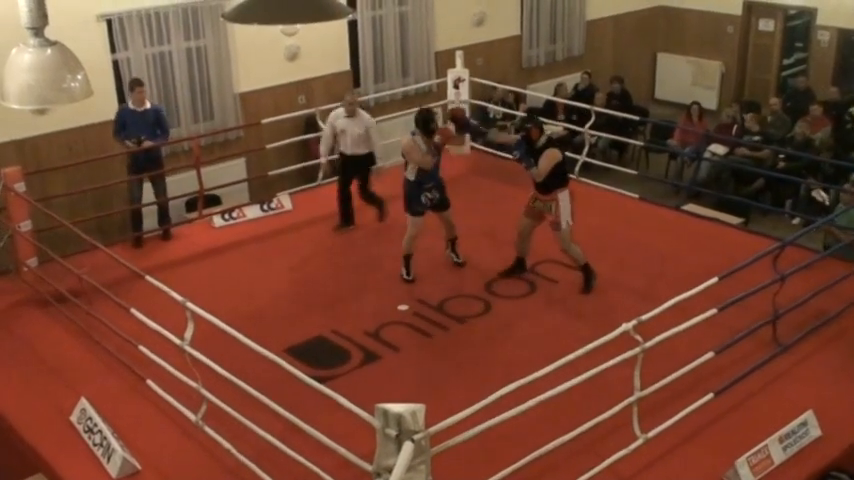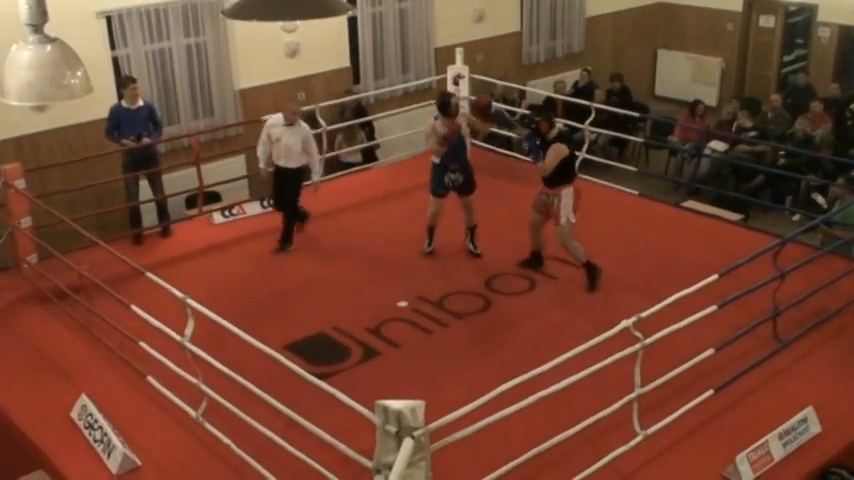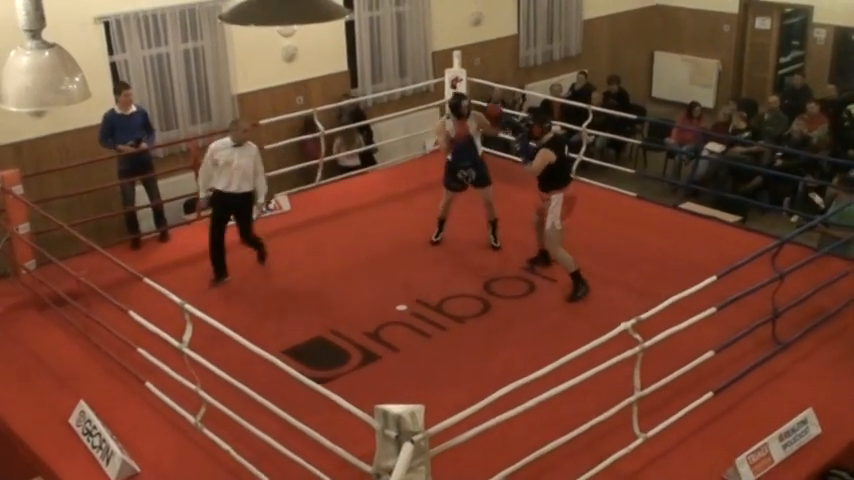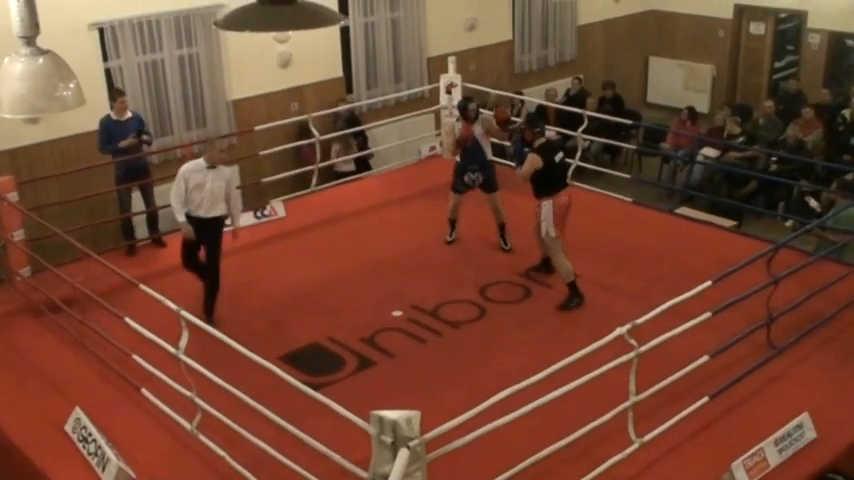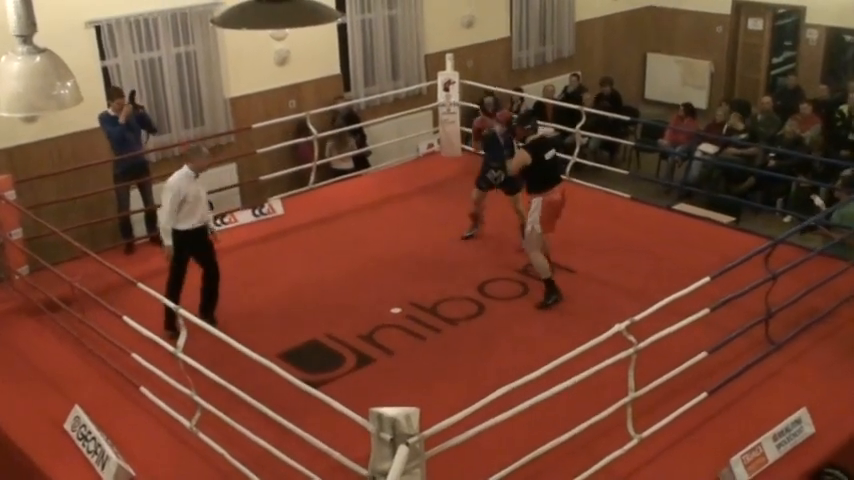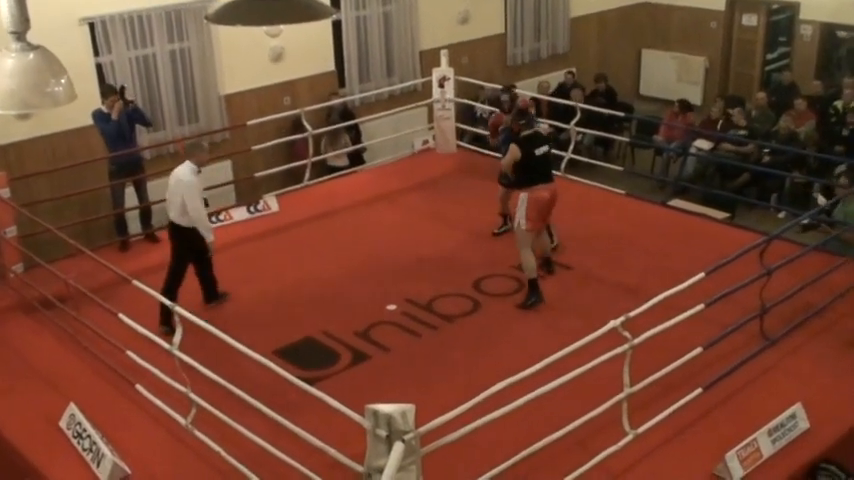
dt=0.4s
person 1, frame 1
left shoulder: (551, 150)
right shoulder: (530, 142)
left elbow: (537, 176)
right elbow: (506, 138)
left wrist: (523, 157)
left hip: (556, 198)
right hip: (539, 195)
left knee: (565, 244)
right knee: (523, 231)
left ankle: (588, 273)
right ankle: (519, 265)
person 1, frame 2
left shoulder: (559, 145)
right shoulder: (548, 136)
left elbow: (545, 170)
left wrist: (533, 149)
left hip: (562, 193)
right hip: (548, 189)
left knee: (565, 240)
right knee: (534, 224)
left ankle: (592, 271)
right ankle: (536, 258)
person 1, frame 3
left shoulder: (547, 151)
right shoulder: (555, 138)
left elbow: (533, 171)
left wrist: (524, 152)
left hip: (556, 197)
right hip: (550, 193)
left knee: (553, 245)
right knee: (538, 223)
left ankle: (580, 283)
right ankle: (543, 257)
person 1, frame 4
left shoulder: (535, 155)
right shoulder: (553, 145)
left elbow: (523, 175)
left wrist: (518, 155)
right wrist: (525, 146)
left hip: (551, 203)
right hip: (560, 196)
left knee: (555, 252)
right knee: (539, 231)
left ankle: (575, 294)
right ankle: (546, 264)
person 1, frame 5
left shoulder: (525, 151)
right shoulder: (547, 141)
left elbow: (511, 170)
left hip: (543, 199)
right hip: (556, 192)
left knee: (532, 248)
right knee: (537, 235)
left ankle: (552, 291)
right ankle: (546, 263)
person 1, frame 6
left shoulder: (517, 145)
right shoulder: (542, 137)
left elbow: (504, 168)
left wrist: (508, 148)
left hip: (531, 195)
right hip: (549, 190)
left knee: (524, 247)
right knee: (540, 229)
left ankle: (534, 292)
right ankle: (547, 263)
person 2, frame 1
left shoulder: (366, 119)
right shoulder: (334, 116)
left elbow: (375, 141)
right elbow: (327, 137)
left wrist: (377, 162)
right wrist: (324, 159)
left hip: (363, 157)
right hip: (345, 156)
left knee: (363, 192)
right knee: (343, 189)
left ankle: (379, 205)
right ankle: (346, 220)
person 2, frame 2
left shoulder: (304, 130)
right shoulder: (271, 123)
left elbow: (313, 154)
right elbow: (264, 144)
left wrist: (315, 177)
right wrist: (262, 164)
left hip: (296, 171)
right hip: (279, 169)
left knee: (290, 206)
right knee: (278, 204)
left ankle: (286, 241)
right ankle: (301, 216)
person 2, frame 3
left shoulder: (252, 149)
right shoulder: (216, 148)
left elbow: (259, 175)
right elbow: (205, 172)
left wrist: (260, 199)
right wrist: (203, 195)
left hip: (244, 197)
right hip: (221, 197)
left knee: (246, 236)
right knee: (216, 237)
left ankle: (260, 248)
right ankle: (220, 273)
person 2, frame 4
left shoulder: (227, 173)
right shoulder: (188, 170)
left elbow: (233, 199)
right elbow: (176, 198)
left wrist: (236, 223)
right wrist: (183, 222)
left hip: (214, 223)
right hip: (192, 221)
left knee: (212, 268)
right knee: (189, 262)
left ankle: (209, 311)
right ankle: (208, 281)
person 2, frame 5
left shoulder: (198, 179)
right shoulder: (176, 183)
right elbow: (166, 215)
left wrist: (210, 226)
right wrist: (168, 243)
left hip: (200, 231)
right hip: (181, 235)
left knee: (212, 272)
right knee: (175, 281)
left ankle: (207, 313)
right ankle: (170, 325)
person 2, frame 6
left shoulder: (180, 171)
right shoulder: (189, 180)
left elbow: (171, 200)
right elbow: (197, 212)
right wrist: (210, 237)
left hip: (180, 225)
right hip: (184, 231)
left knee: (204, 260)
right knee: (175, 276)
left ankle: (211, 295)
right ankle: (166, 321)
person 3, frame 1
left shoulder: (156, 110)
right shoulder: (123, 112)
left elbow: (165, 133)
right elbow: (117, 133)
left wrist: (153, 143)
right wrist: (126, 143)
left hip: (154, 157)
right hip: (134, 159)
left knee: (161, 195)
right knee: (134, 198)
left ankle: (165, 227)
right ankle: (137, 234)
person 3, frame 2
left shoulder: (148, 106)
right shoulder: (116, 110)
left elbow: (158, 128)
right elbow: (109, 133)
left wrist: (151, 139)
right wrist: (123, 141)
left hip: (150, 154)
right hip: (130, 157)
left knee: (159, 191)
right knee: (132, 196)
left ankle: (165, 224)
right ankle: (137, 231)
person 3, frame 3
left shoulder: (141, 112)
right shoulder: (110, 117)
left elbow: (151, 132)
right elbow: (103, 140)
left wrist: (147, 144)
right wrist: (120, 147)
left hip: (145, 160)
right hip: (125, 164)
left knee: (155, 197)
right knee: (128, 202)
left ankle: (163, 229)
right ankle: (135, 236)
person 3, frame 4
left shoulder: (136, 117)
right shoulder: (106, 123)
left elbow: (149, 137)
right elbow: (103, 148)
left wrist: (146, 138)
right wrist: (122, 144)
left hip: (141, 166)
right hip: (122, 170)
left knee: (151, 204)
right knee: (125, 209)
left ankle: (155, 236)
right ankle: (130, 242)
person 3, frame 5
left shoulder: (133, 112)
right shoulder: (104, 118)
left elbow: (153, 130)
right elbow: (115, 137)
left wrist: (142, 112)
right wrist: (122, 118)
left hip: (141, 163)
right hip: (122, 167)
left knee: (149, 202)
right knee: (123, 208)
left ankle: (153, 234)
right ankle: (128, 241)
person 3, frame 6
left shoulder: (126, 109)
right shoulder: (98, 115)
left elbow: (148, 123)
right elbow: (110, 134)
left wrist: (133, 105)
right wrist: (115, 114)
left hip: (135, 160)
right hip: (116, 164)
left knee: (144, 199)
right knee: (118, 205)
left ankle: (148, 231)
right ankle: (123, 238)
person 4, frame 1
left shoulder: (437, 136)
right shoulder: (410, 143)
left elbow: (458, 140)
right elbow: (427, 163)
right wrist: (437, 147)
left hip: (435, 185)
right hip: (416, 188)
left knee: (449, 221)
right knee: (414, 231)
left ankle: (452, 250)
right ankle: (406, 265)
person 4, frame 2
left shoulder: (464, 118)
right shoulder: (432, 126)
left elbow: (484, 129)
right elbow: (435, 151)
left wrist: (490, 115)
right wrist: (446, 138)
left hip: (462, 168)
right hip: (442, 169)
left knee: (468, 206)
right knee: (435, 209)
left ankle: (471, 239)
right ankle: (430, 239)
person 4, frame 3
left shoulder: (476, 117)
right shoulder: (443, 125)
left elbow: (493, 132)
right elbow: (444, 150)
right wrist: (454, 141)
left hip: (476, 164)
right hip: (455, 167)
left knee: (489, 200)
right knee: (447, 201)
left ankle: (493, 233)
right ankle: (439, 230)
person 4, frame 4
left shoulder: (484, 122)
left elbow: (504, 136)
right elbow: (453, 152)
right wrist: (459, 142)
left hip: (484, 167)
right hip: (463, 168)
left knee: (495, 205)
right knee: (454, 203)
left ankle: (503, 235)
right ankle: (452, 229)
person 4, frame 5
left shoulder: (503, 119)
left wrist: (510, 124)
left hip: (508, 165)
right hip: (490, 165)
left knee: (517, 206)
right knee: (476, 198)
right ankle: (475, 225)
person 4, frame 6
right shoulder: (499, 118)
right elbow: (495, 143)
right wrist: (493, 131)
right knee: (503, 197)
left ankle: (550, 235)
right ankle: (506, 223)
